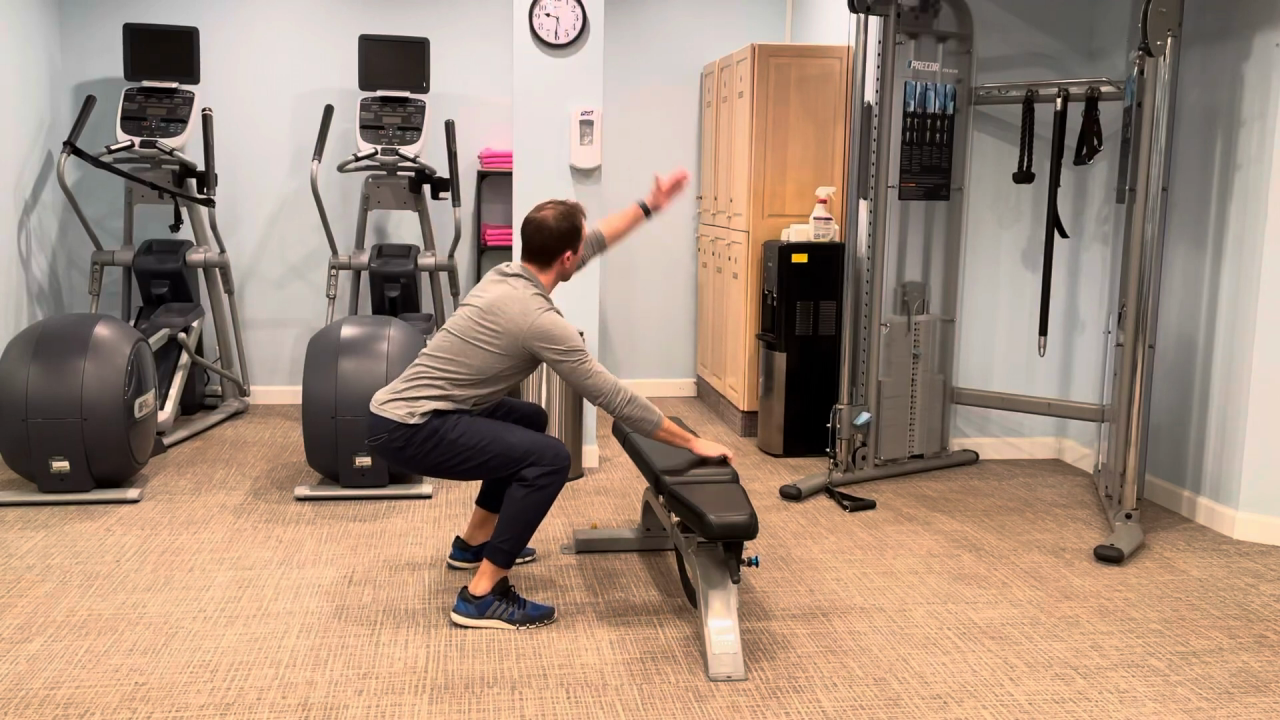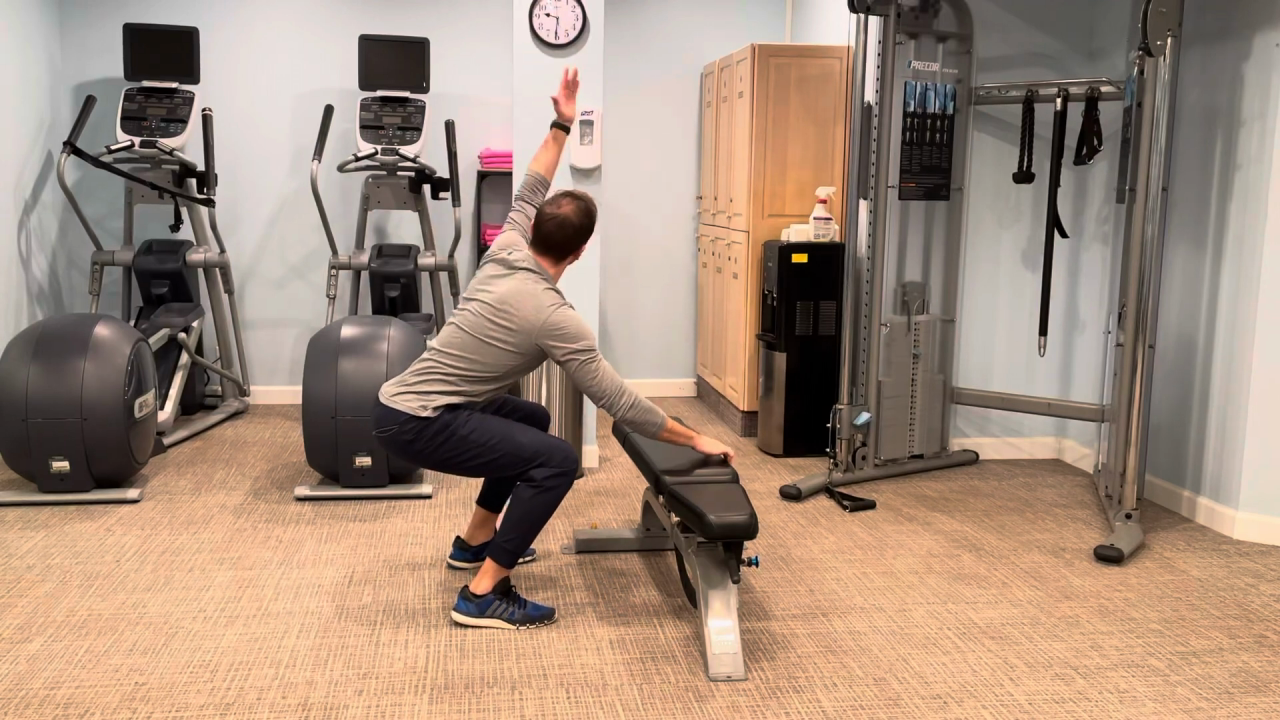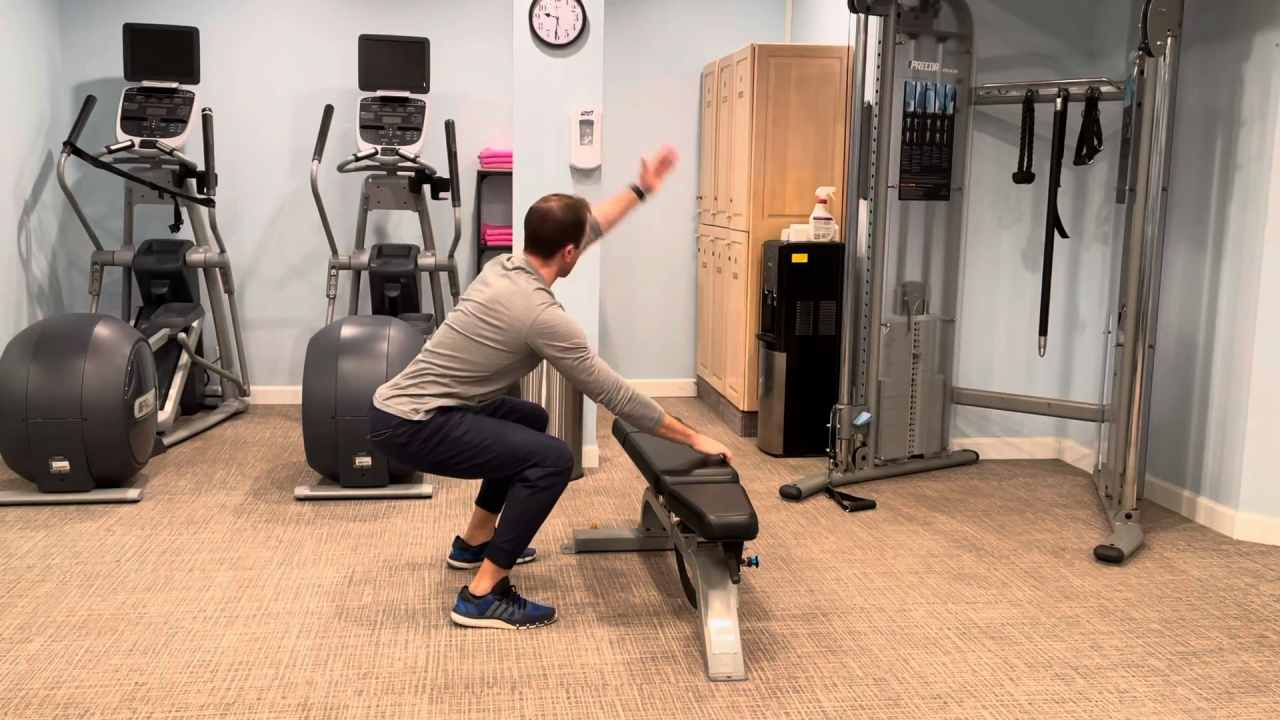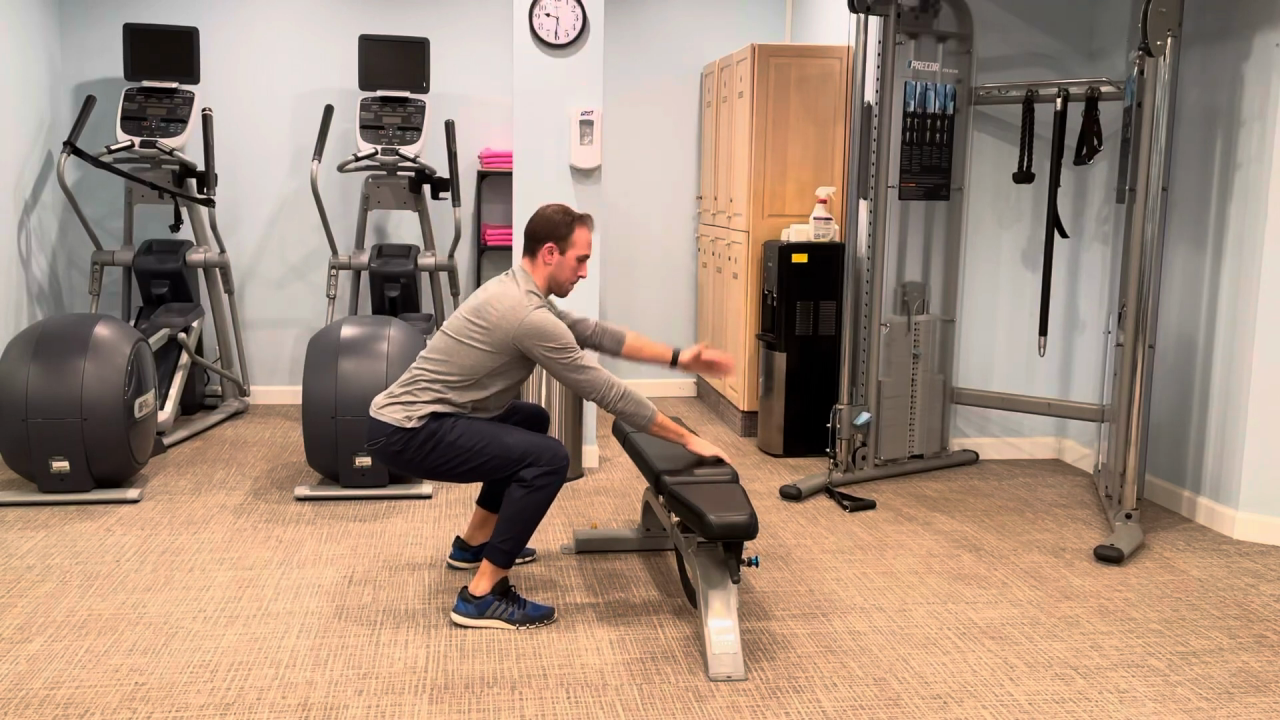
dt=0.3s
person 1, frame 1
left shoulder: (506, 277)
right shoulder: (541, 322)
left elbow: (582, 246)
right elbow: (615, 398)
left wrist: (648, 208)
right wrist: (692, 441)
left hip: (404, 415)
right hip: (407, 429)
left knee: (529, 422)
right knee: (548, 459)
left ankle: (475, 543)
right ankle: (481, 598)
person 1, frame 2
left shoulder: (502, 257)
right shoulder: (551, 316)
left elbow: (530, 192)
right elbow: (618, 400)
left wrist: (562, 124)
right wrist: (695, 440)
left hip: (408, 403)
right hip: (414, 423)
left knee: (531, 423)
right knee: (556, 461)
left ankle: (475, 541)
right ankle: (482, 594)
person 1, frame 3
left shoulder: (504, 268)
right shoulder: (540, 315)
left elbow: (582, 231)
right elbow: (613, 393)
left wrist: (640, 190)
right wrist: (693, 438)
left hip: (406, 409)
right hip: (409, 425)
left knee: (528, 424)
right knee: (550, 460)
left ankle: (476, 541)
right ankle: (482, 597)
person 1, frame 4
left shoulder: (513, 290)
right shoulder: (529, 317)
left elbow: (595, 333)
right elbow: (608, 393)
left wrist: (677, 357)
right wrist: (688, 439)
left hip: (413, 417)
right hip: (405, 433)
left knee: (531, 421)
right knee: (547, 459)
left ankle: (474, 543)
right ankle: (481, 596)
